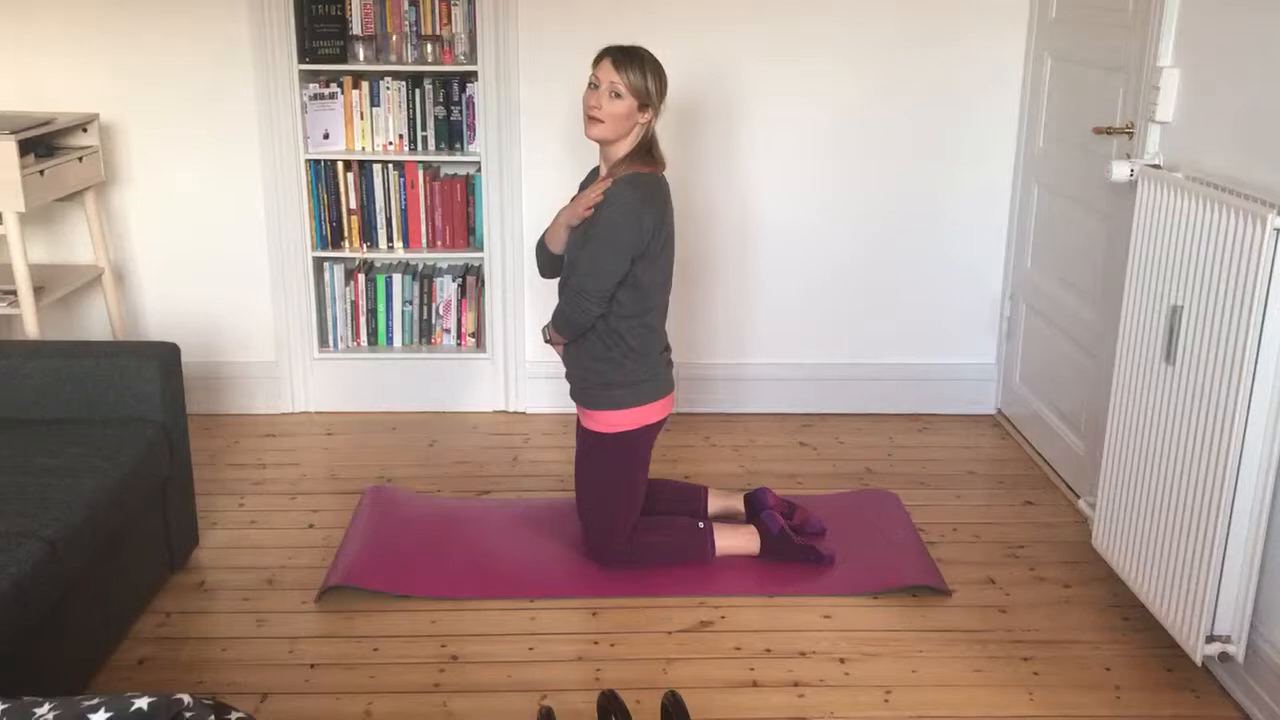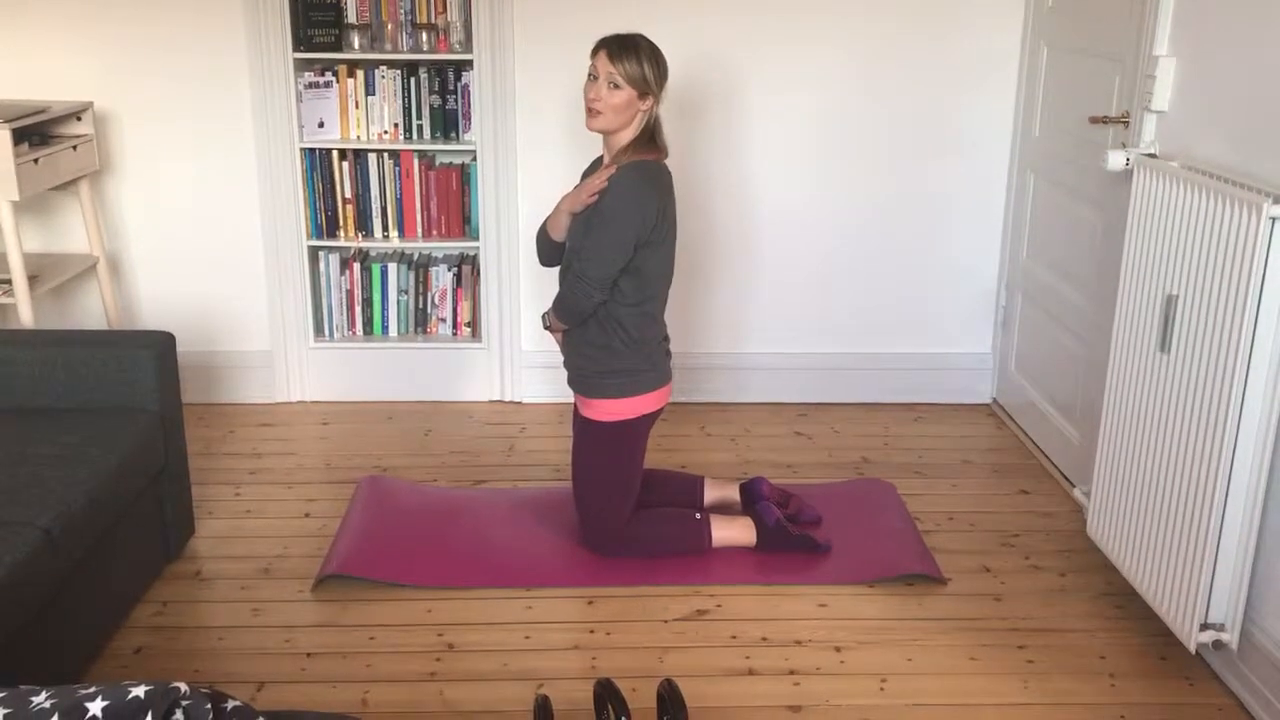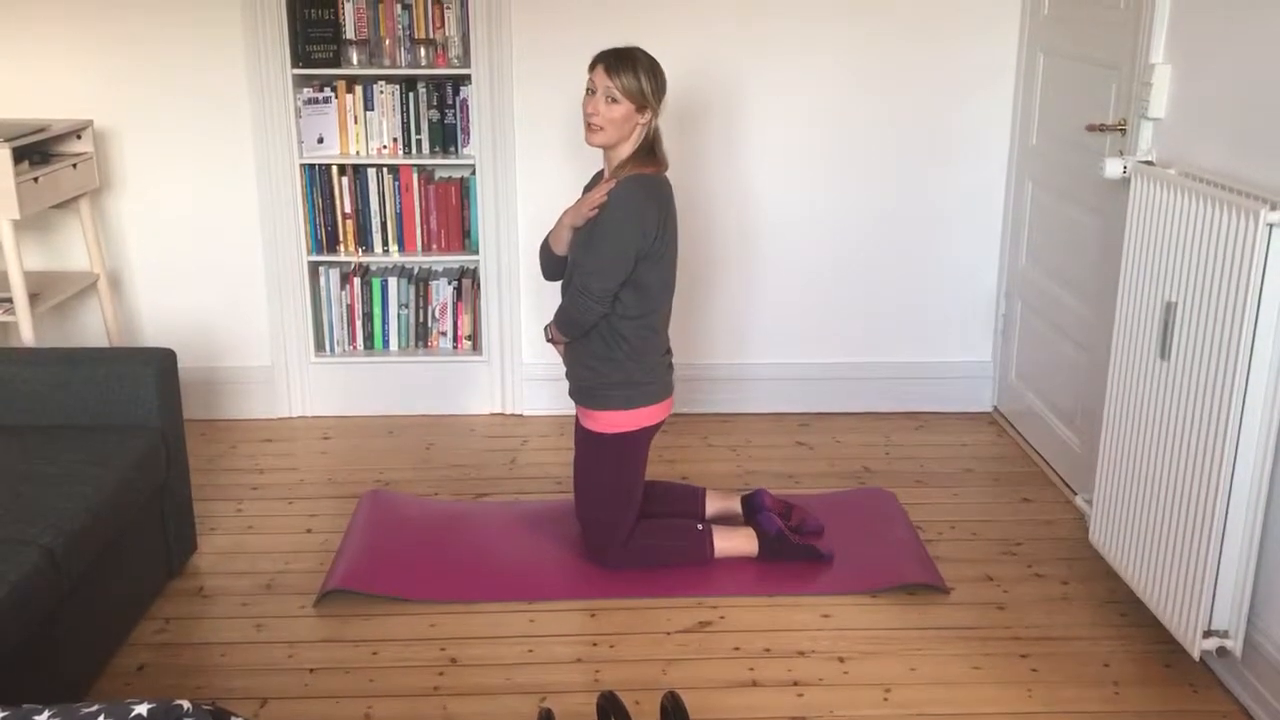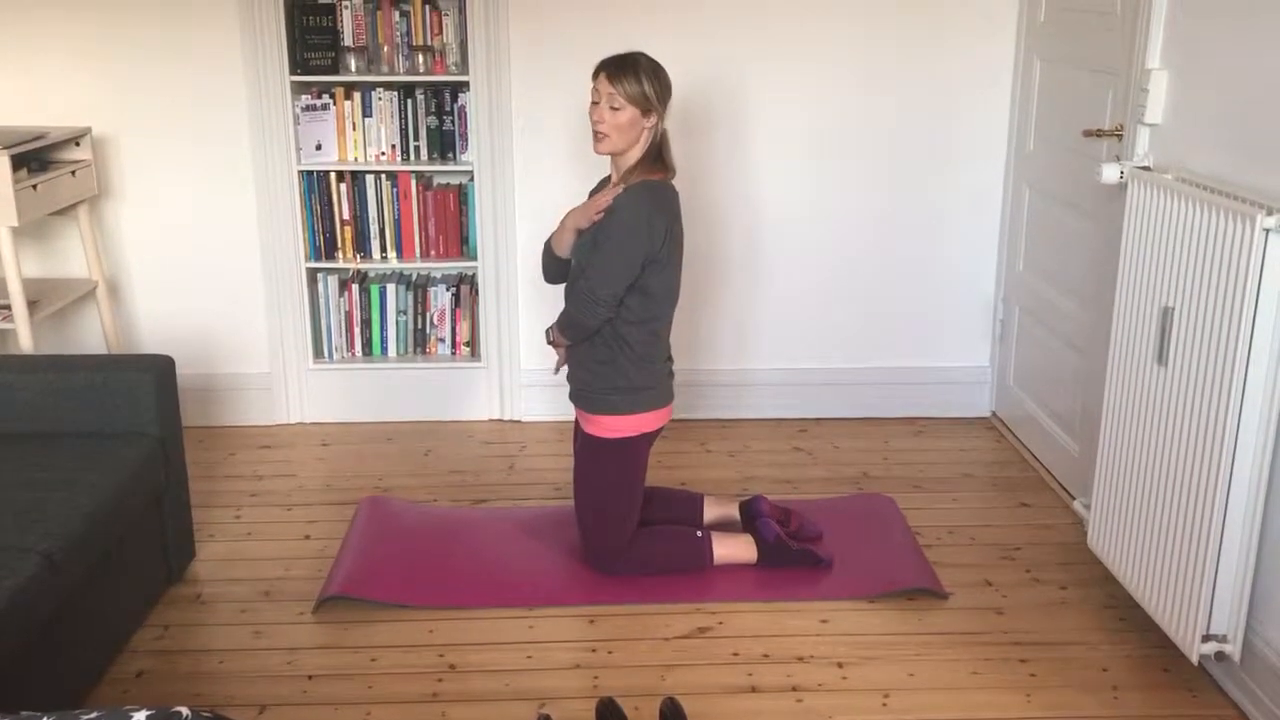
dt=1s
person 1, frame 1
left shoulder: (630, 197)
right shoulder: (604, 181)
left elbow: (582, 301)
right elbow: (548, 264)
left wrist: (554, 334)
right wrist: (567, 218)
left hip: (621, 393)
right hip: (621, 383)
left knee: (608, 541)
right knee: (617, 503)
left ankle: (758, 536)
right ankle: (748, 505)
person 1, frame 2
left shoulder: (634, 185)
right shoulder: (607, 170)
left elbow: (584, 289)
right elbow: (548, 252)
left wrist: (554, 320)
right wrist: (569, 205)
left hip: (619, 382)
right hip: (619, 372)
left knee: (604, 531)
right knee: (615, 492)
left ankle: (755, 529)
right ankle: (744, 495)
person 1, frame 3
left shoulder: (634, 198)
right shoulder: (609, 184)
left elbow: (586, 301)
right elbow: (552, 267)
left wrist: (556, 332)
right wrist: (570, 220)
left hip: (620, 394)
right hip: (621, 384)
left knee: (607, 542)
right knee: (617, 504)
left ankle: (758, 539)
right ankle: (747, 506)
person 1, frame 4
left shoulder: (642, 204)
right shoulder: (616, 191)
left elbow: (591, 304)
right elbow: (555, 271)
left wrist: (557, 335)
right wrist: (573, 221)
left hip: (621, 398)
right hip: (616, 389)
left knee: (608, 549)
right knee: (617, 510)
left ankle: (758, 546)
right ankle: (747, 513)
